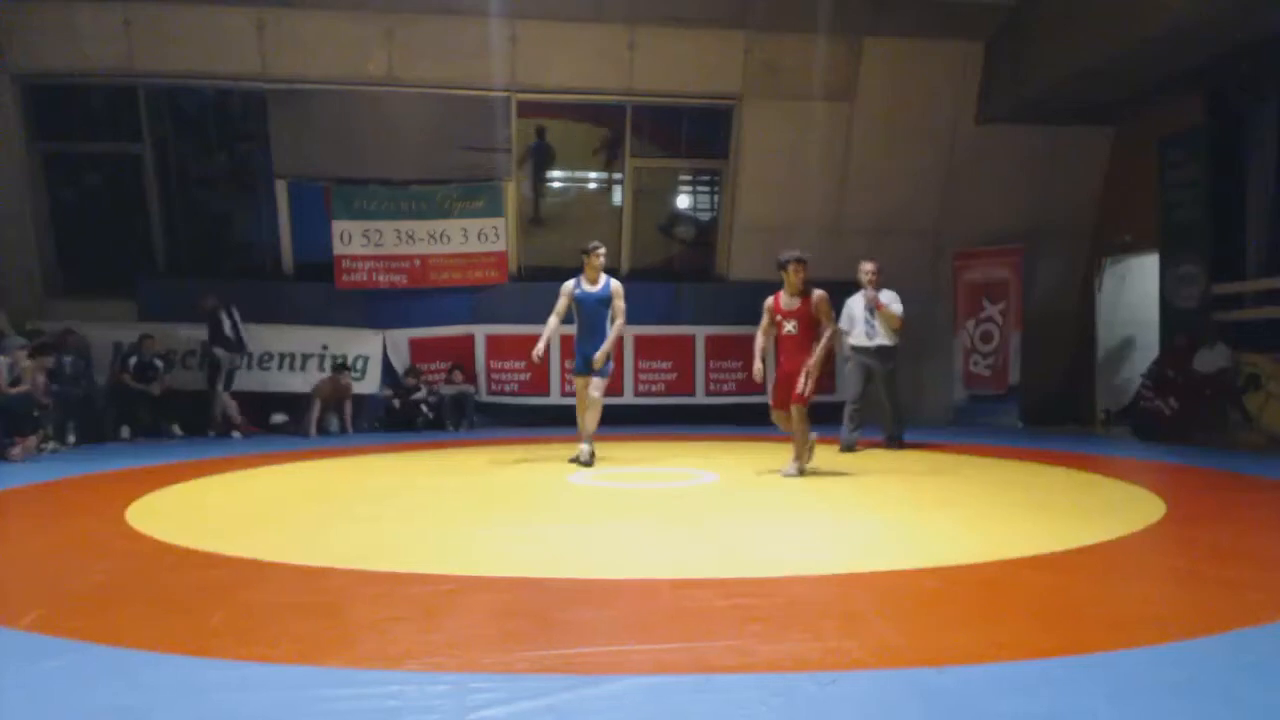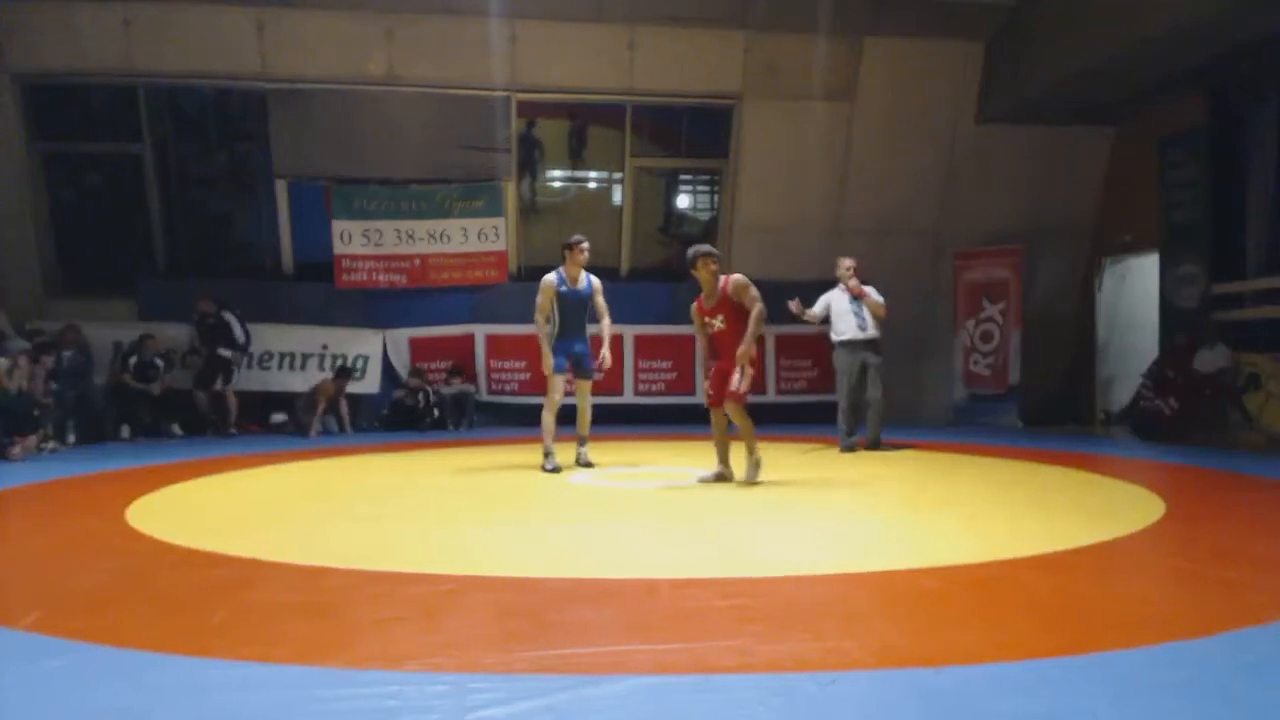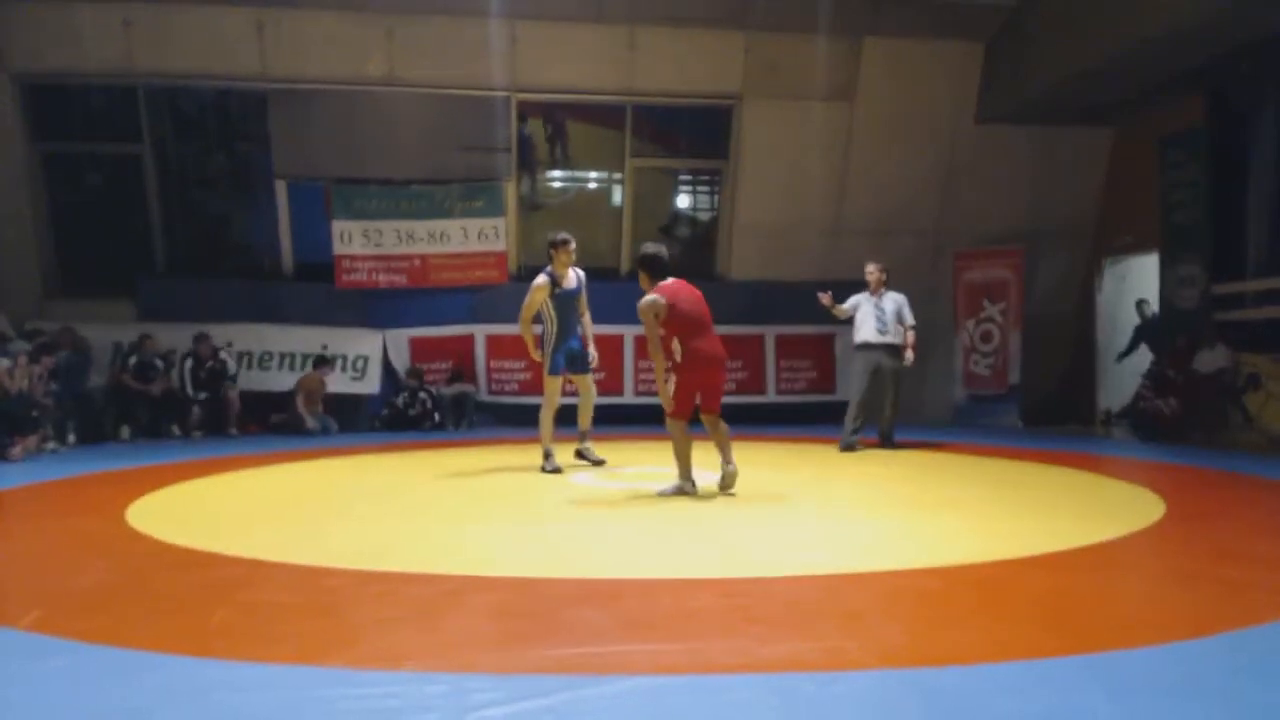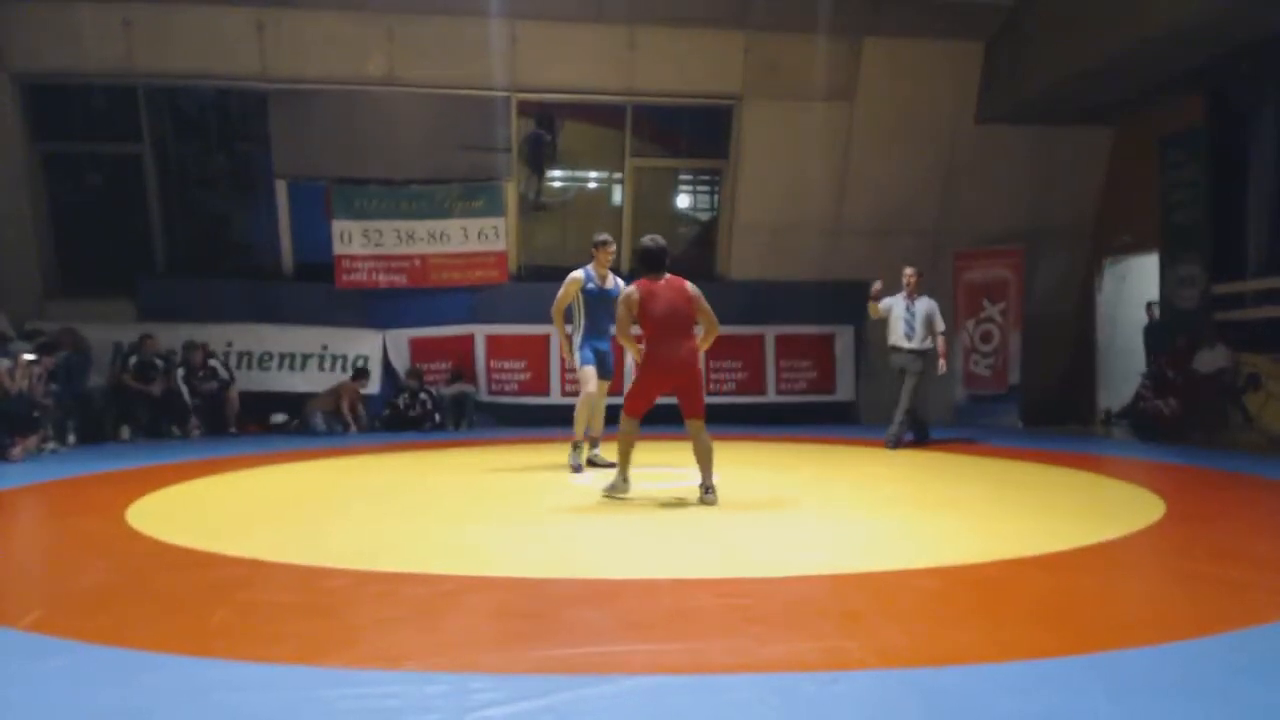
dt=0.7s
person 1, frame 1
left shoulder: (817, 297)
right shoulder: (772, 302)
left elbow: (829, 327)
right elbow: (763, 332)
left wrist: (818, 356)
right wrist: (758, 360)
left hip: (807, 362)
right hip: (784, 364)
left knee: (797, 410)
right knee: (778, 413)
left ankle: (797, 462)
right ankle: (807, 439)
person 1, frame 2
left shoulder: (737, 283)
right shoulder: (697, 307)
left elbow: (758, 309)
right elbow: (703, 342)
left wrist: (748, 343)
right wrist: (706, 375)
left hip: (742, 356)
right hip: (719, 360)
left knee: (732, 406)
right knee: (716, 413)
left ankle: (753, 455)
right ankle: (723, 467)
person 1, frame 3
left shoulder: (648, 302)
right shoulder: (687, 287)
left elbow: (655, 346)
left wrist: (661, 387)
left hip: (689, 360)
right hip: (716, 355)
left knee: (675, 419)
right knee: (711, 415)
left ankle: (686, 481)
right ankle: (728, 464)
person 1, frame 4
left shoulder: (632, 293)
right shoulder: (688, 288)
left elbow: (622, 334)
right elbow: (713, 328)
left wrist: (636, 349)
left hip: (655, 363)
right hip: (687, 362)
left knee: (629, 416)
right knee: (697, 425)
left ankle: (621, 478)
right ankle: (708, 487)
person 2, frame 1
left shoulder: (613, 285)
right shoulder: (570, 286)
left elbow: (619, 321)
right elbow: (556, 316)
left wrist: (604, 351)
right wrist: (542, 341)
left hip: (603, 348)
right hip: (581, 348)
left knee: (595, 397)
right knee: (581, 400)
left ankle: (586, 447)
right ankle: (586, 448)
person 2, frame 2
left shoulder: (594, 282)
right shoulder: (551, 281)
left elbow: (604, 317)
right elbow: (540, 318)
left wrist: (606, 347)
right wrist: (546, 352)
left hip: (581, 344)
right hip: (558, 345)
left knee: (585, 399)
right knee: (554, 399)
left ankle: (581, 450)
right ankle: (548, 455)
person 2, frame 3
left shoulder: (579, 276)
right shoulder: (542, 283)
left elbow: (584, 312)
right elbow: (524, 319)
left wrist: (591, 344)
right wrist: (532, 349)
left hip: (576, 342)
right hip: (555, 344)
left knee: (588, 393)
right knee: (552, 400)
left ankle: (584, 446)
right ankle: (548, 456)
person 2, frame 4
left shoulder: (618, 284)
right shoulder: (578, 278)
right elbow: (557, 310)
right wrist: (564, 342)
left hip: (605, 344)
right hip: (584, 342)
left knee: (601, 399)
right knee: (589, 391)
left ankle: (594, 452)
right ankle: (577, 446)
person 3, frame 1
left shoulder: (890, 297)
right shoulder: (852, 302)
left elbow: (897, 323)
right elbow: (847, 332)
left wrist: (878, 304)
right wrist: (848, 358)
left hip: (883, 354)
right hip: (858, 355)
left knee: (890, 399)
right knee: (853, 398)
left ankle: (894, 438)
right ankle: (848, 441)
person 3, frame 2
left shoulder: (869, 291)
right shoulder: (831, 297)
left elbow: (882, 312)
right elbow: (815, 315)
left wrist: (861, 294)
right wrist: (801, 311)
left hip: (871, 348)
right hip: (846, 349)
left knee: (874, 396)
right knee: (847, 396)
left ankle: (873, 439)
right ankle: (847, 440)
person 3, frame 3
left shoulder: (898, 299)
right shoulder: (859, 299)
left elbow: (910, 326)
right elbow: (843, 312)
left wrist: (909, 348)
right wrist: (831, 305)
left hip: (890, 352)
right hip: (864, 351)
left knee: (891, 397)
right knee: (857, 395)
left ankle: (886, 437)
right ankle: (849, 439)
person 3, frame 4
left shoulder: (929, 304)
right shoulder: (892, 301)
left elbow: (939, 332)
right elbow: (875, 313)
left wrist: (942, 355)
right wrist: (874, 297)
left hip: (918, 356)
right hip: (897, 355)
left knee: (907, 398)
right knee: (907, 398)
left ankle: (894, 436)
right ankle: (920, 432)
